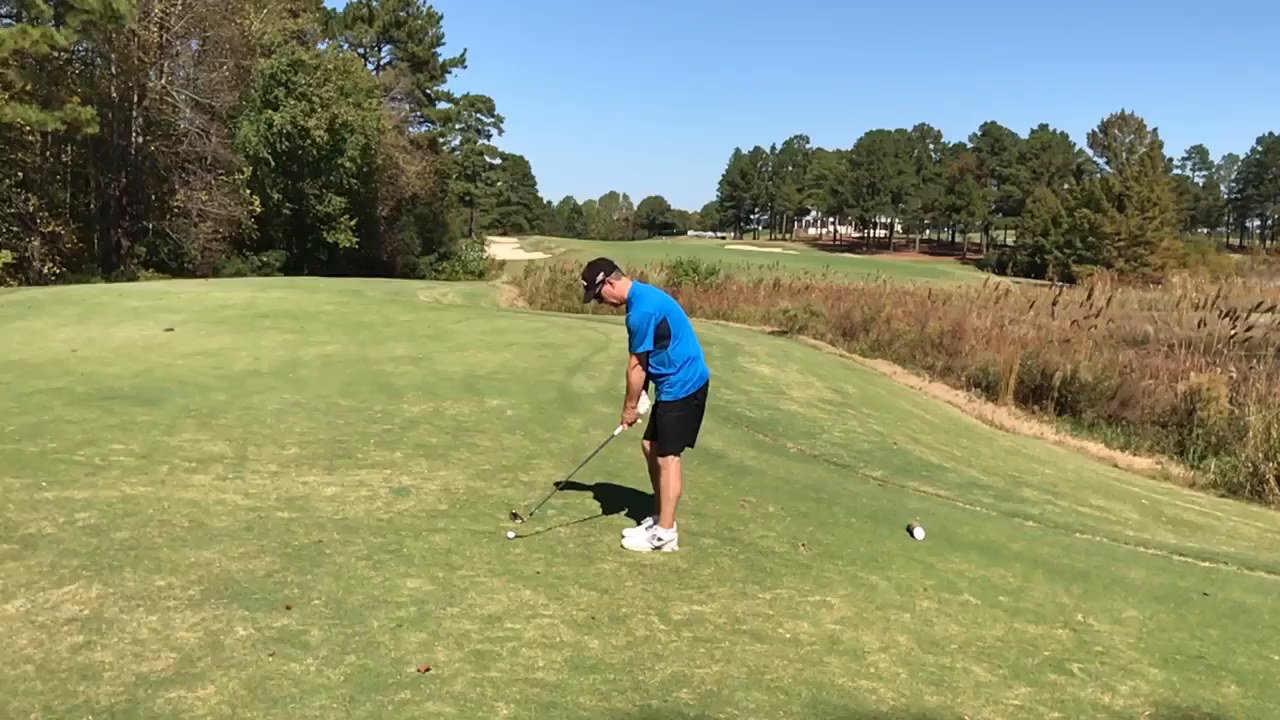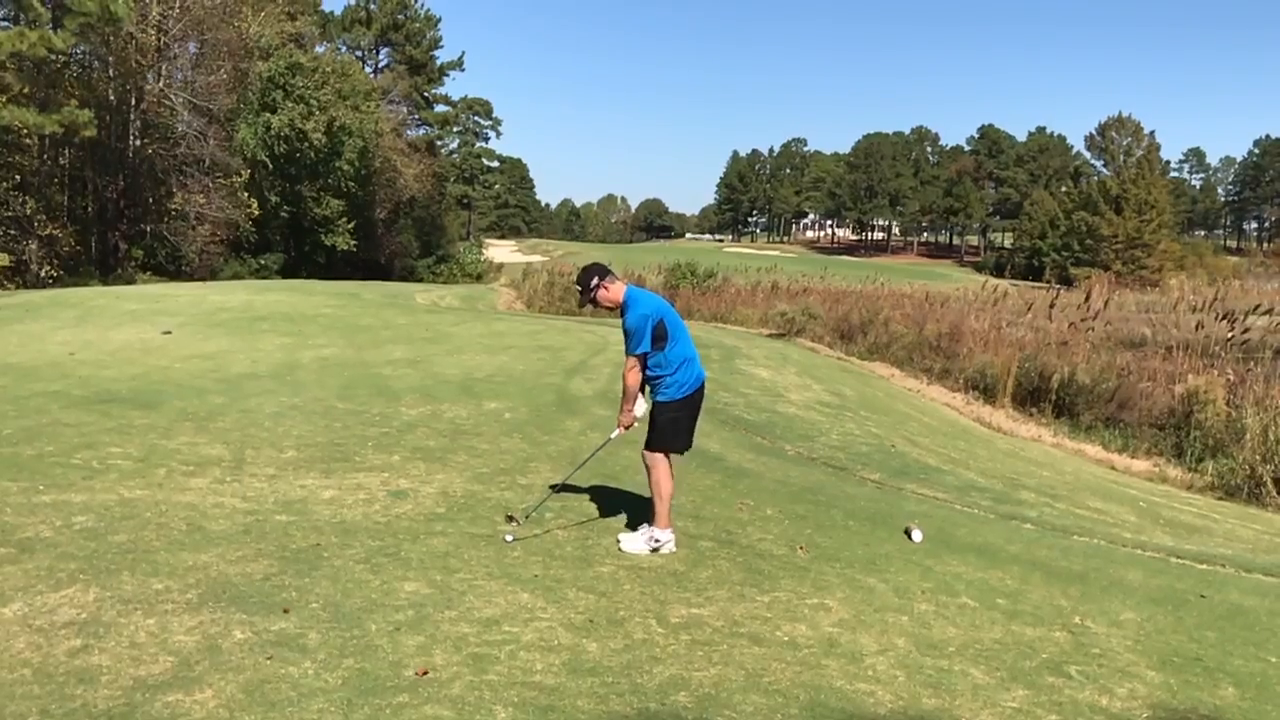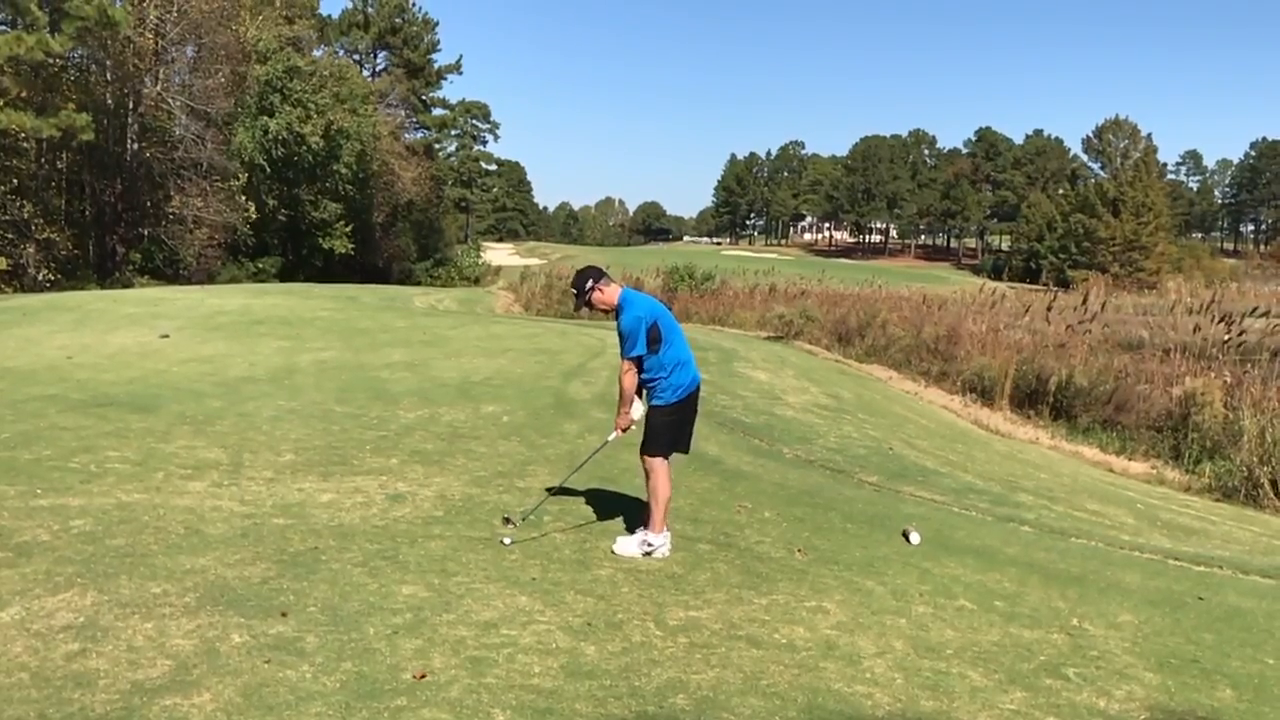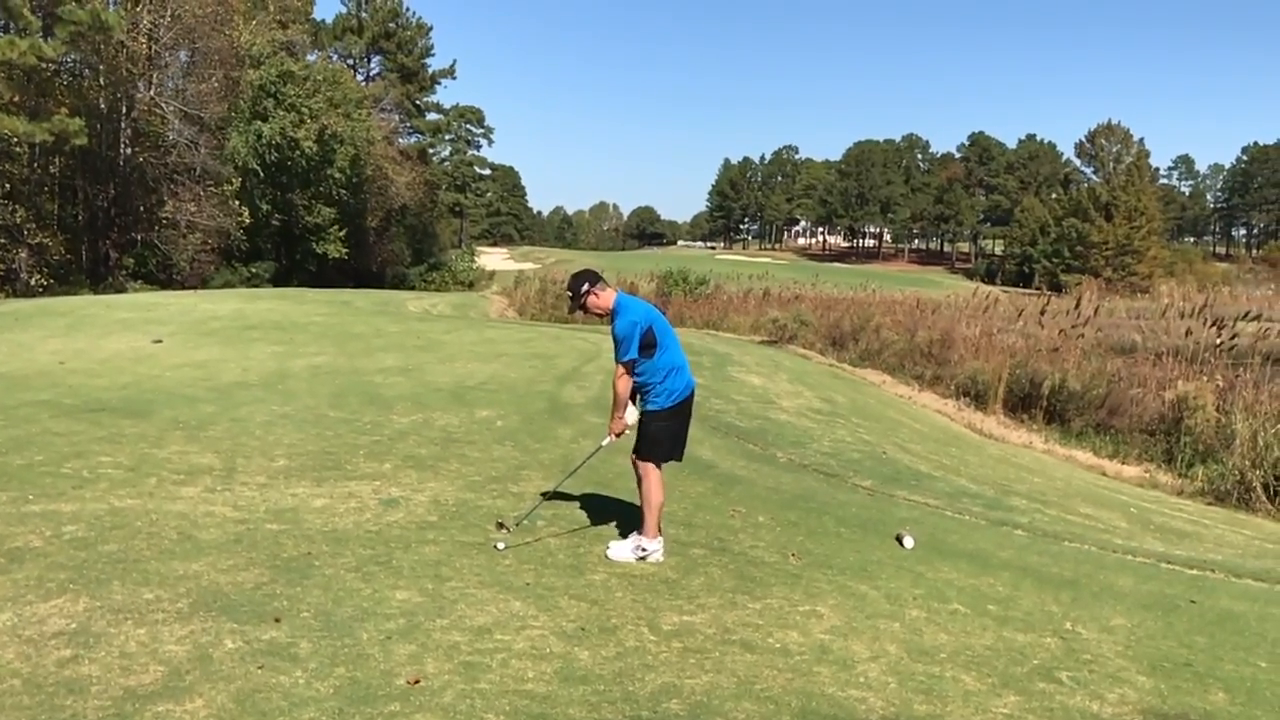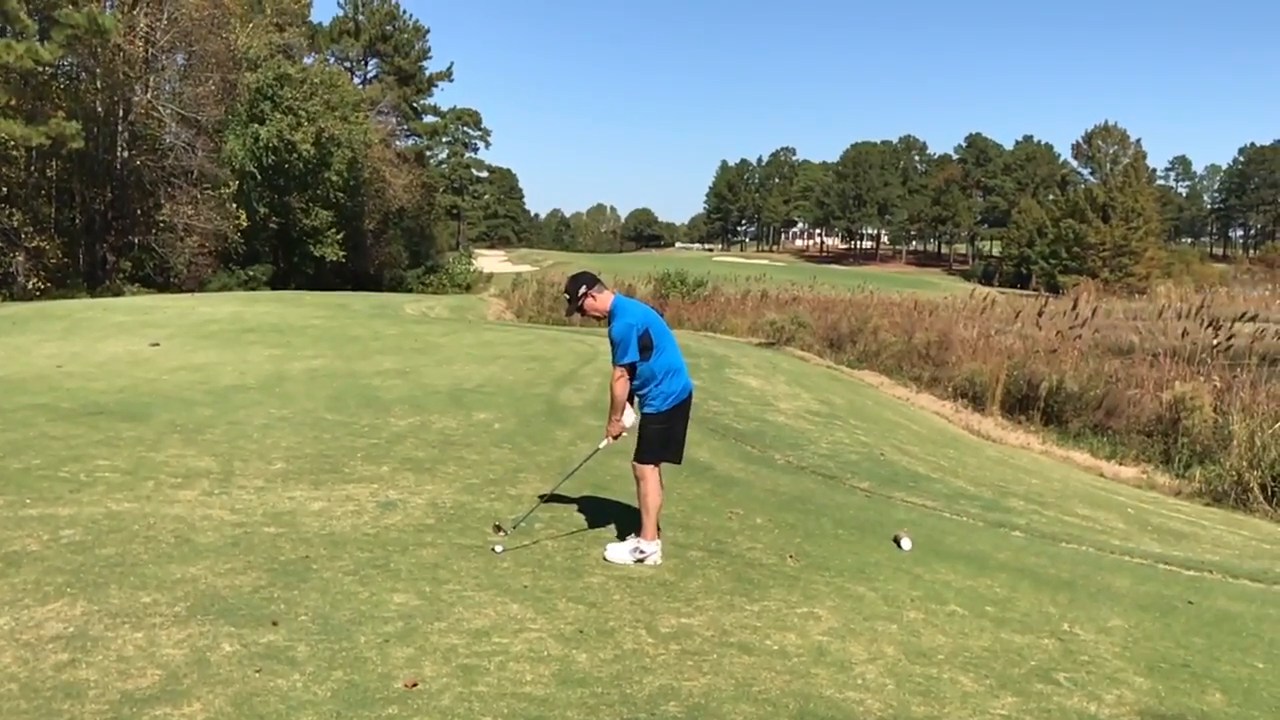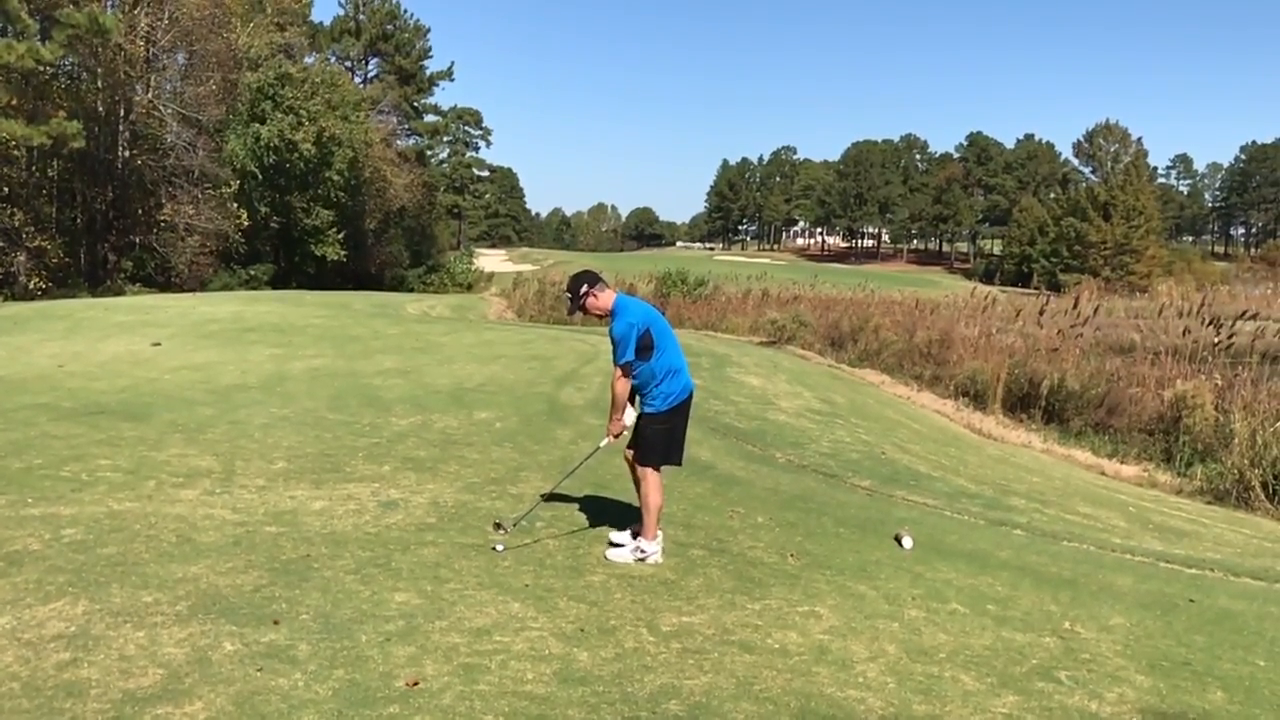
dt=0.3s
person 1, frame 1
left shoulder: (642, 309)
right shoulder: (644, 296)
left elbow: (636, 365)
right elbow: (647, 360)
left wrist: (629, 407)
right wrist: (637, 402)
left hip: (682, 385)
right hip: (676, 383)
left knee: (667, 456)
right knee: (651, 446)
left ankle: (665, 533)
right ankle: (660, 519)
person 1, frame 2
left shoulder: (638, 311)
right shoulder: (636, 301)
left elbow: (633, 367)
right elbow: (643, 362)
left wrist: (626, 409)
right wrist: (636, 401)
left hip: (678, 387)
right hip: (673, 385)
left knee: (655, 455)
right knee: (657, 455)
left ankle: (662, 534)
right ankle: (658, 525)
person 1, frame 3
left shoulder: (632, 313)
right shoulder: (633, 303)
left elbow: (629, 370)
right elbow: (640, 365)
left wrist: (623, 412)
right wrist: (635, 402)
left hip: (673, 389)
right hip: (671, 388)
left knee: (655, 460)
right knee: (652, 458)
left ankle: (656, 538)
right ankle: (657, 528)
person 1, frame 4
left shoulder: (626, 318)
right shoulder: (627, 308)
left elbow: (623, 375)
right elbow: (633, 371)
left wrist: (617, 417)
right wrist: (627, 408)
left hip: (667, 395)
right hip: (663, 393)
left knee: (648, 465)
right knee: (642, 462)
left ankle: (650, 543)
right ankle: (649, 533)
person 1, frame 5
left shoulder: (623, 321)
right shoulder: (626, 309)
left elbow: (621, 377)
right elbow: (632, 372)
left wrist: (614, 420)
right wrist: (627, 409)
left hip: (665, 397)
right hip: (666, 394)
left knee: (646, 467)
right knee: (646, 466)
left ankle: (648, 546)
right ankle: (648, 536)
person 1, frame 6
left shoulder: (624, 321)
right shoulder: (628, 307)
left elbow: (621, 377)
left wrist: (615, 419)
right wrist: (626, 409)
left hip: (665, 397)
right hip: (665, 394)
left knee: (647, 468)
right knee: (634, 456)
left ankle: (648, 545)
right ankle: (648, 529)
